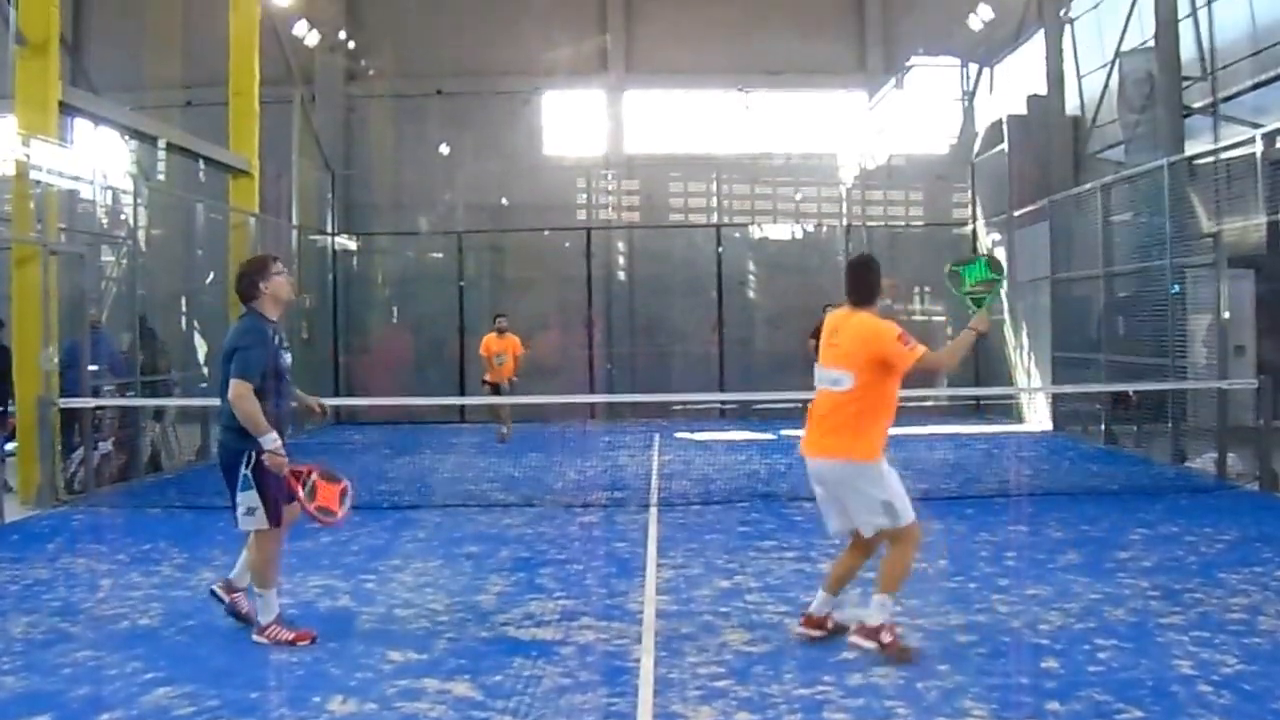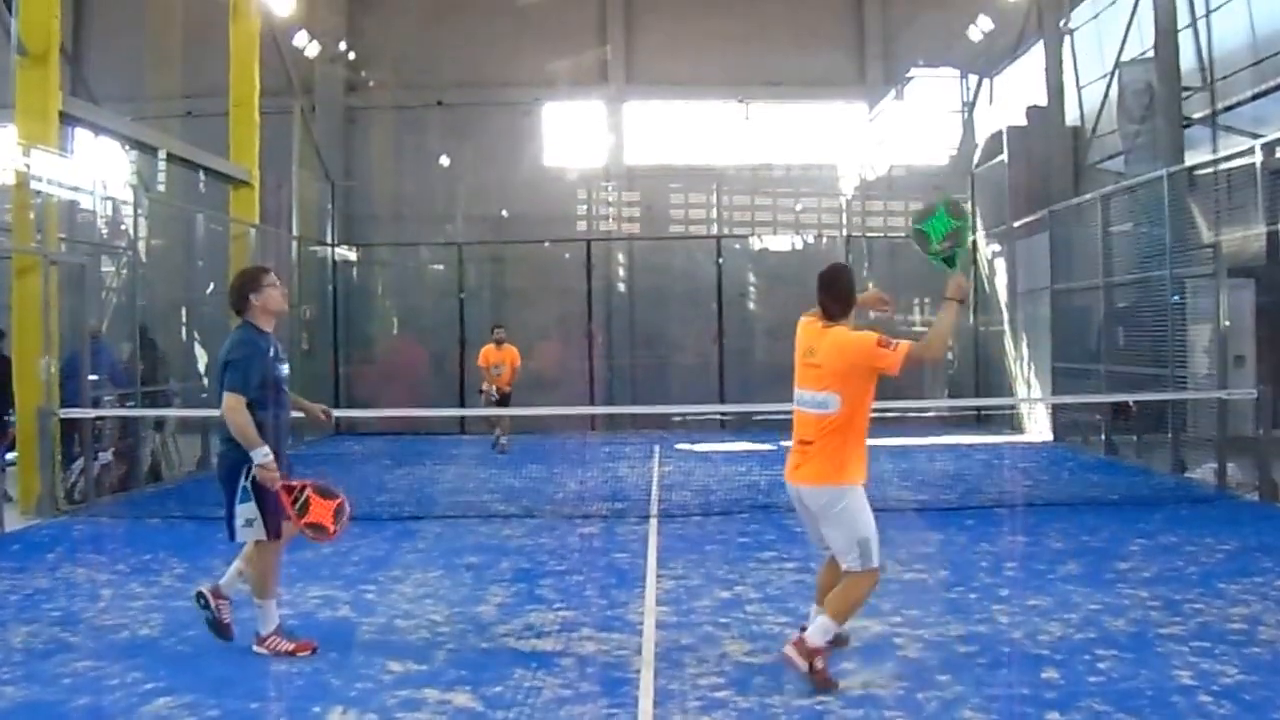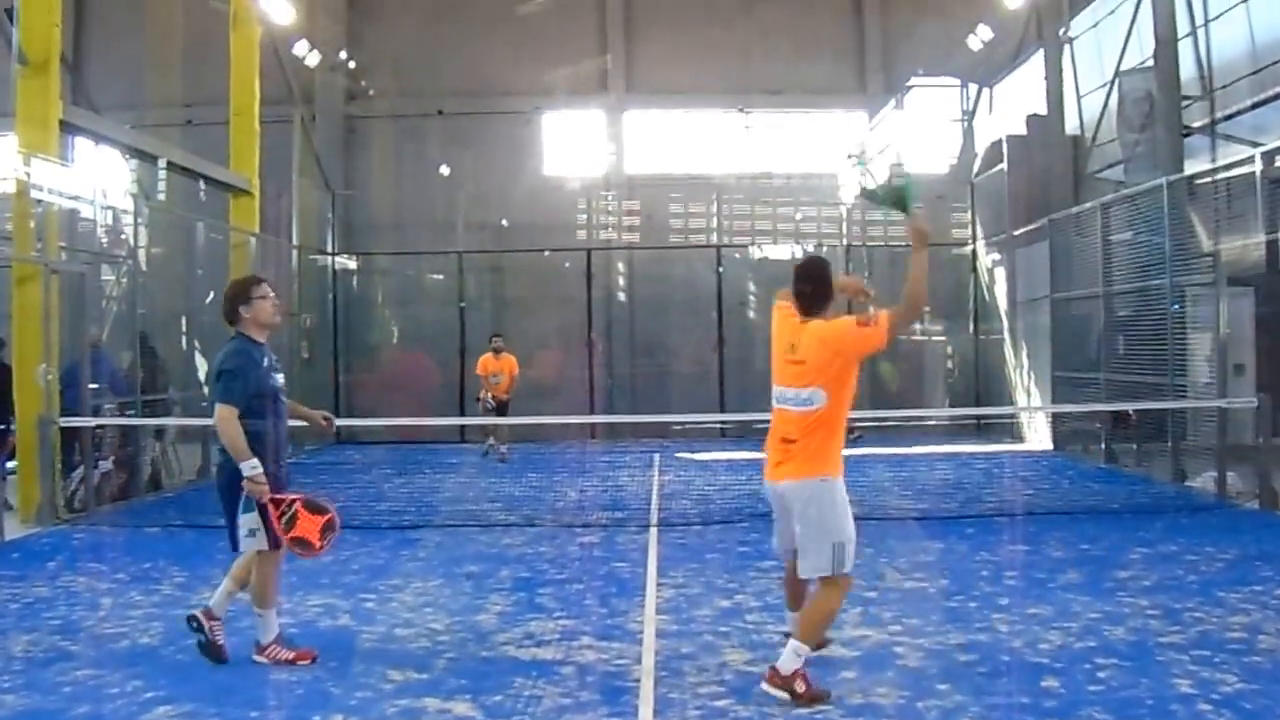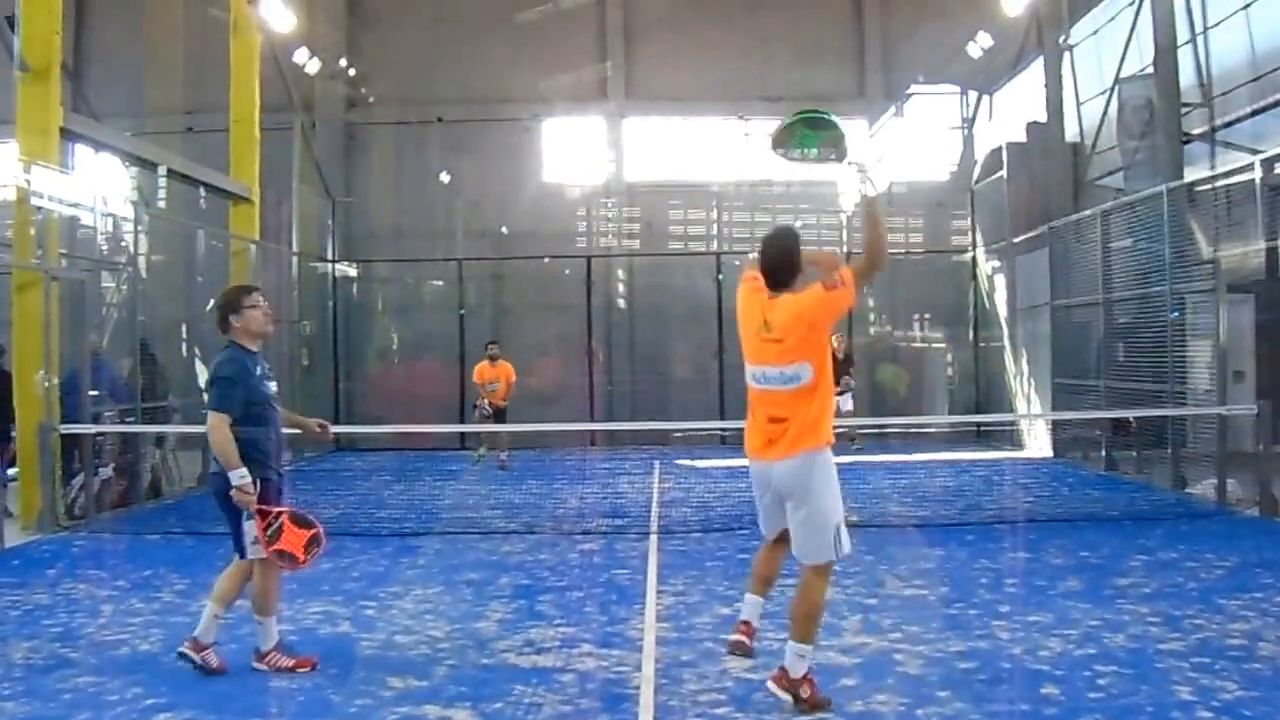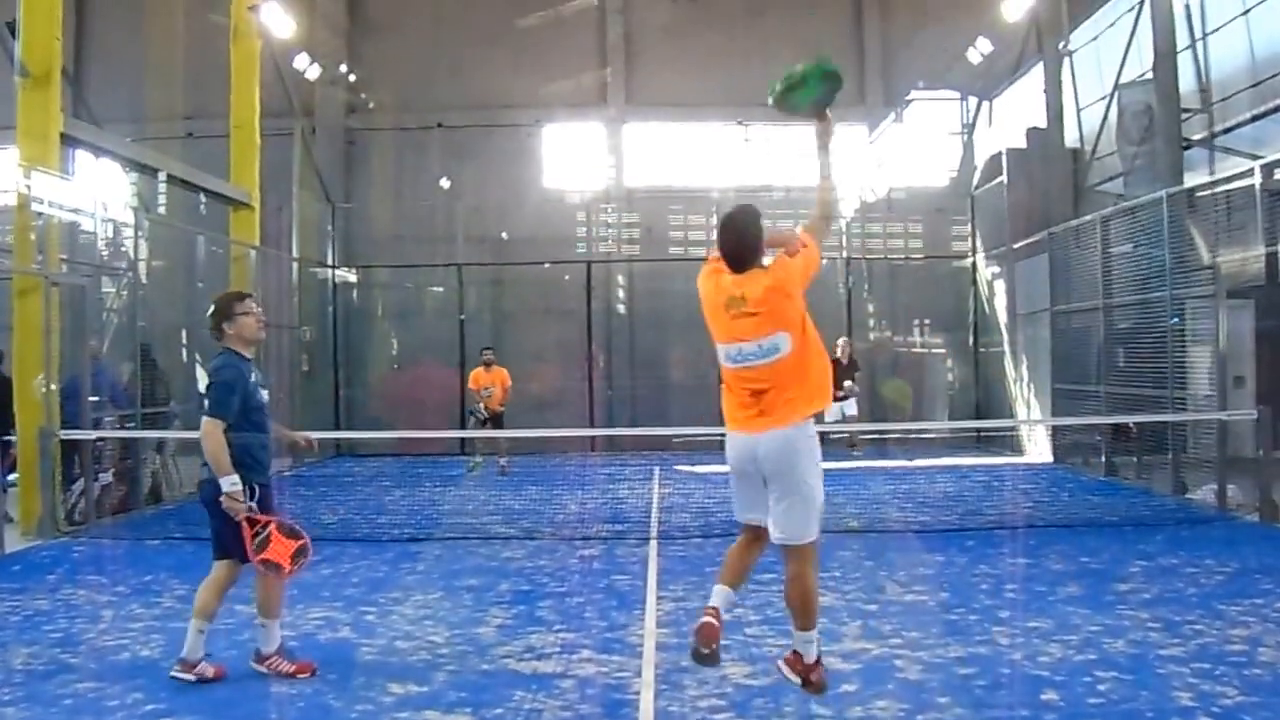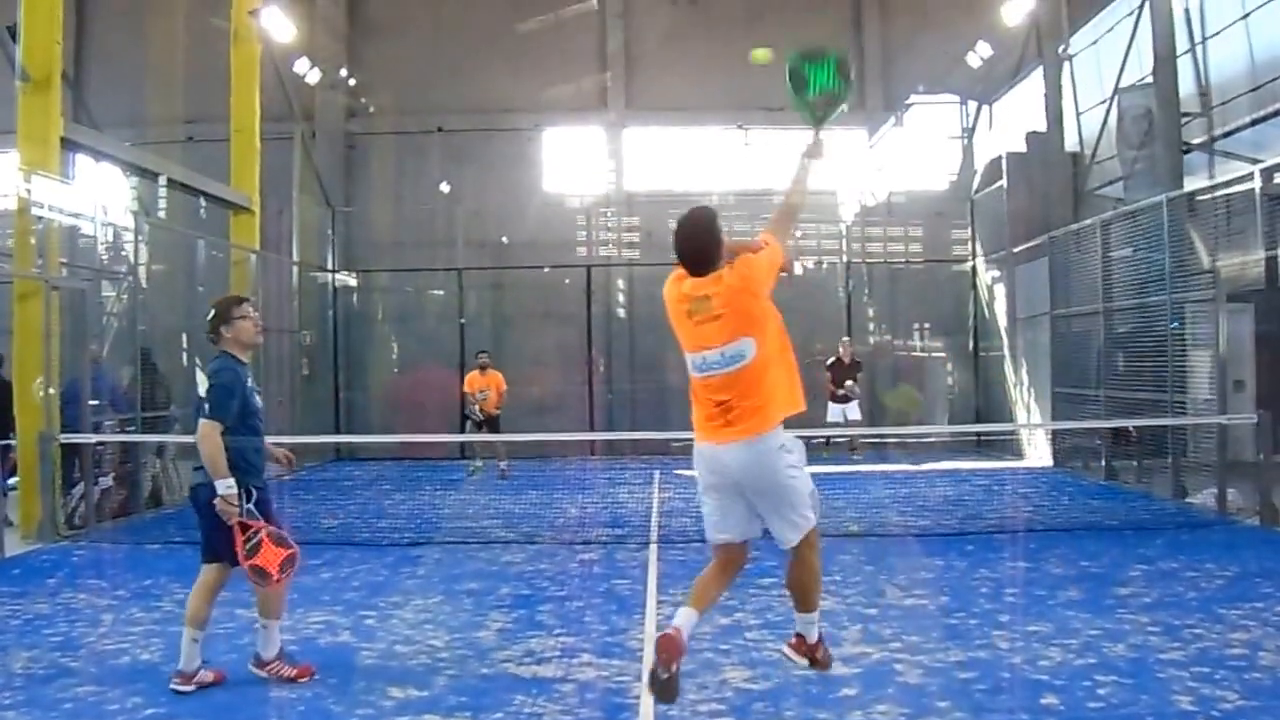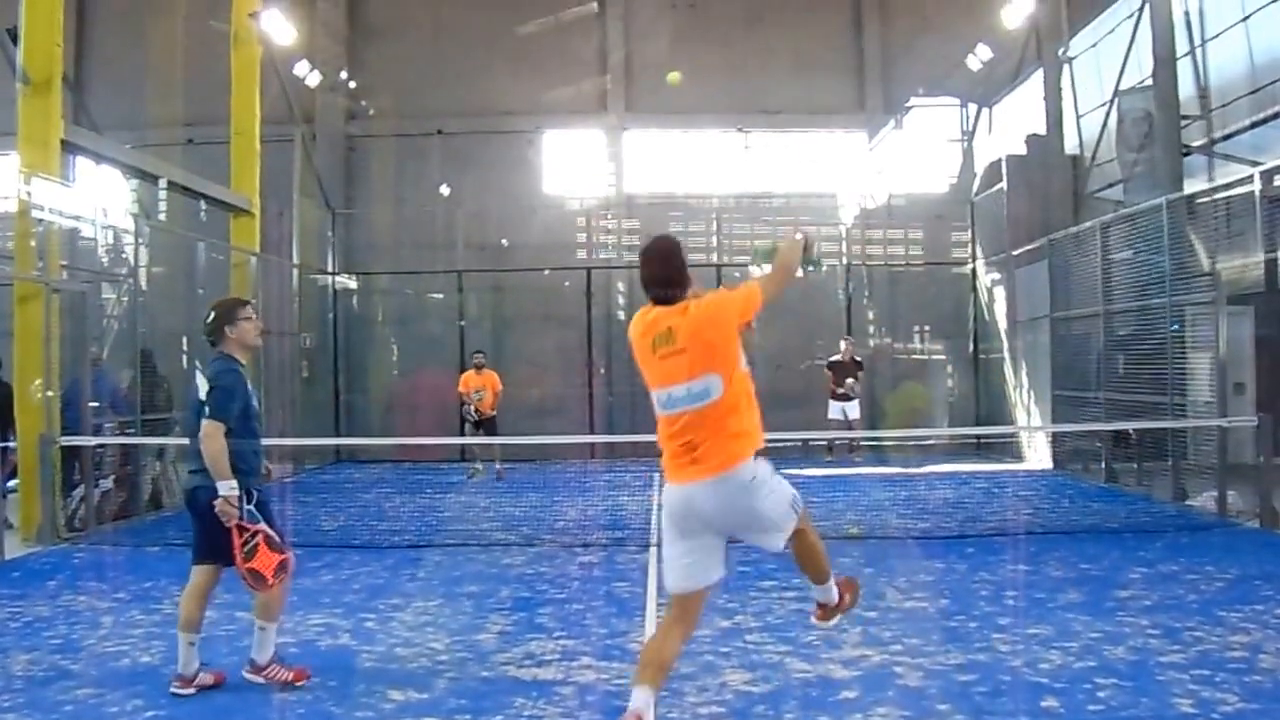
dt=0.1s
person 1, frame 1
left shoulder: (833, 321)
right shoulder: (881, 332)
right elbow: (939, 364)
left wrist: (859, 293)
right wrist: (974, 330)
left hip: (817, 455)
right hip: (853, 458)
left knee: (863, 541)
right knee: (905, 536)
left ankle: (818, 615)
right ankle: (875, 624)
person 1, frame 2
left shoulder: (807, 331)
right shoulder: (859, 346)
left elbow: (820, 310)
right elbow: (930, 351)
left wrist: (859, 296)
right wrist: (952, 300)
left hip: (800, 479)
right hip: (836, 483)
left knee: (843, 558)
right knee: (863, 576)
left ankle: (819, 633)
right ankle: (813, 641)
person 1, frame 3
left shoulder: (782, 321)
right shoulder: (843, 334)
left elbow: (791, 292)
right elbow: (909, 312)
left wrist: (839, 284)
right wrist: (919, 243)
left hip: (777, 475)
right hip: (815, 478)
left knee: (801, 557)
right knee: (835, 581)
left ankle: (801, 633)
right ankle: (785, 670)
person 1, frame 4
left shoulder: (749, 299)
right shoulder: (816, 307)
left elbow: (760, 268)
right elbow: (872, 262)
left wrist: (812, 259)
right wrist: (871, 198)
left hip: (762, 462)
right hip: (805, 463)
left knee: (777, 539)
right knee: (818, 569)
left ankle: (747, 624)
right ankle: (794, 673)
person 1, frame 5
left shoulder: (710, 287)
right shoulder: (782, 281)
left elbow: (729, 248)
right elbow: (822, 214)
left wrist: (776, 238)
right wrist: (823, 149)
left hip: (741, 439)
right hip: (789, 437)
left knee: (753, 535)
right knee: (801, 553)
left ankle: (713, 612)
right ankle: (805, 656)
person 1, frame 6
left shoulder: (677, 293)
right shoulder: (745, 280)
left elbow: (695, 256)
right elbow: (784, 221)
left wrist: (734, 248)
right wrist: (807, 163)
left hip: (711, 451)
right hip: (763, 444)
left knee: (730, 558)
right knee: (803, 544)
left ankle: (676, 635)
right ankle: (808, 636)
person 1, frame 7
left shoulder: (639, 330)
right shoulder: (714, 314)
right elbow: (781, 275)
right wrist: (796, 242)
left hip: (682, 492)
right hip: (733, 477)
left knee: (679, 614)
right knee: (797, 518)
right ankle: (829, 598)
person 2, frame 1
left shoulder: (267, 329)
right shoulder: (253, 333)
right elbow: (239, 395)
left wrist: (302, 398)
right wrist: (272, 444)
left hip: (259, 446)
right hip: (248, 449)
left knee: (285, 514)
right knee: (268, 531)
left ankle: (234, 584)
right ankle: (268, 623)
person 2, frame 2
left shoulder: (267, 342)
right shoulder: (245, 346)
right elbow: (232, 408)
left wrist: (306, 406)
right wrist: (263, 458)
left hip: (268, 457)
right hip: (250, 462)
left knee: (275, 535)
right knee: (268, 542)
left ankle: (220, 592)
right ankle: (268, 634)
person 2, frame 3
left shoulder: (260, 352)
right shoulder: (239, 357)
right elbow: (224, 419)
left wrist: (308, 414)
right wrist: (252, 471)
left hip: (269, 467)
right hip: (248, 472)
left knee: (268, 549)
right knee: (267, 552)
left ankle: (212, 612)
right ankle: (267, 643)
person 2, frame 4
left shoulder: (252, 361)
right shoulder: (232, 366)
right elbow: (217, 427)
left wrist: (303, 422)
right wrist: (241, 480)
left hip: (261, 475)
right hip: (246, 480)
left knee: (249, 560)
right knee: (267, 561)
left ankle: (201, 641)
right ankle: (268, 651)
person 2, frame 5
left shoulder: (243, 368)
right shoulder: (228, 371)
right elbow: (211, 432)
left wrist: (288, 435)
right wrist: (230, 487)
left hip: (249, 483)
right hip: (240, 487)
left knee: (227, 568)
left ankle: (190, 660)
right ankle: (269, 653)
person 2, frame 6
left shoulder: (230, 371)
right shoulder: (228, 374)
right elbow: (207, 435)
left wrist: (267, 450)
right wrist: (227, 489)
left hip: (213, 489)
right hip: (235, 490)
left knee: (212, 573)
left ankle: (188, 669)
right ankle: (268, 656)
person 2, frame 7
left shoulder: (222, 372)
right shoulder: (228, 375)
right elbow: (210, 436)
left wrist: (252, 459)
right wrist: (228, 490)
left hip: (205, 490)
right hip: (232, 492)
left knee: (203, 576)
left ankle: (186, 672)
right ankle: (262, 661)
